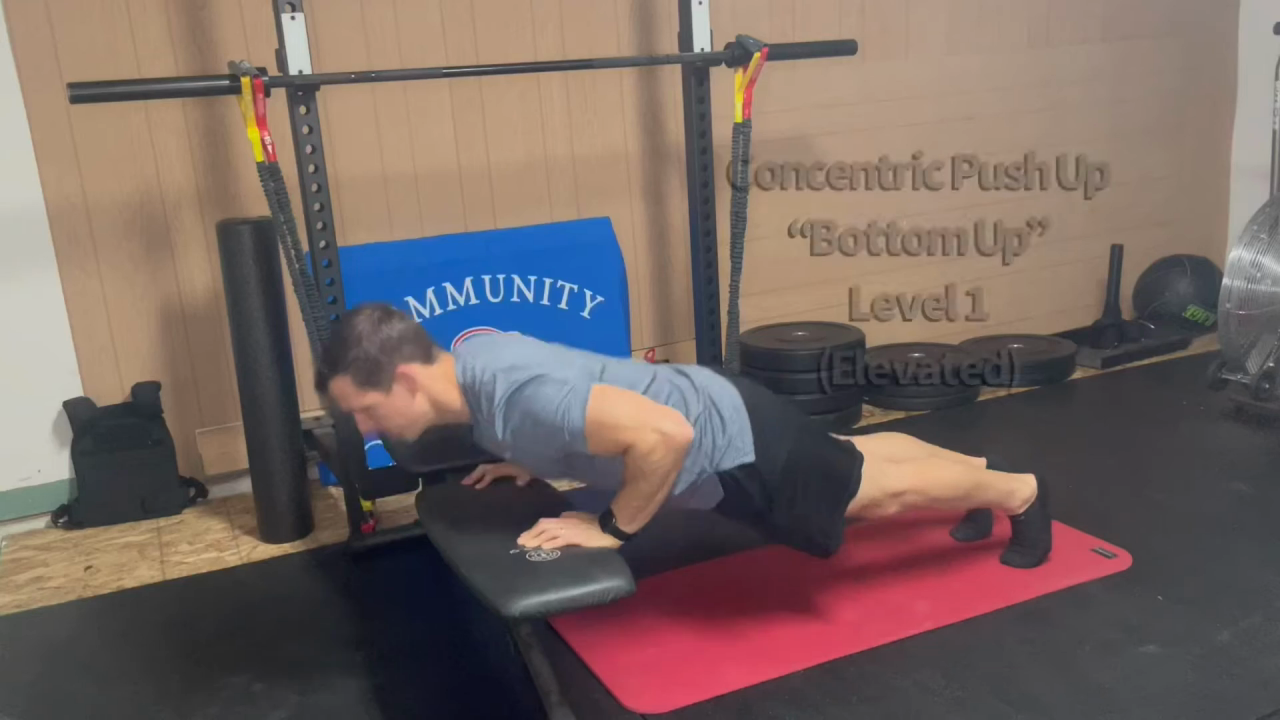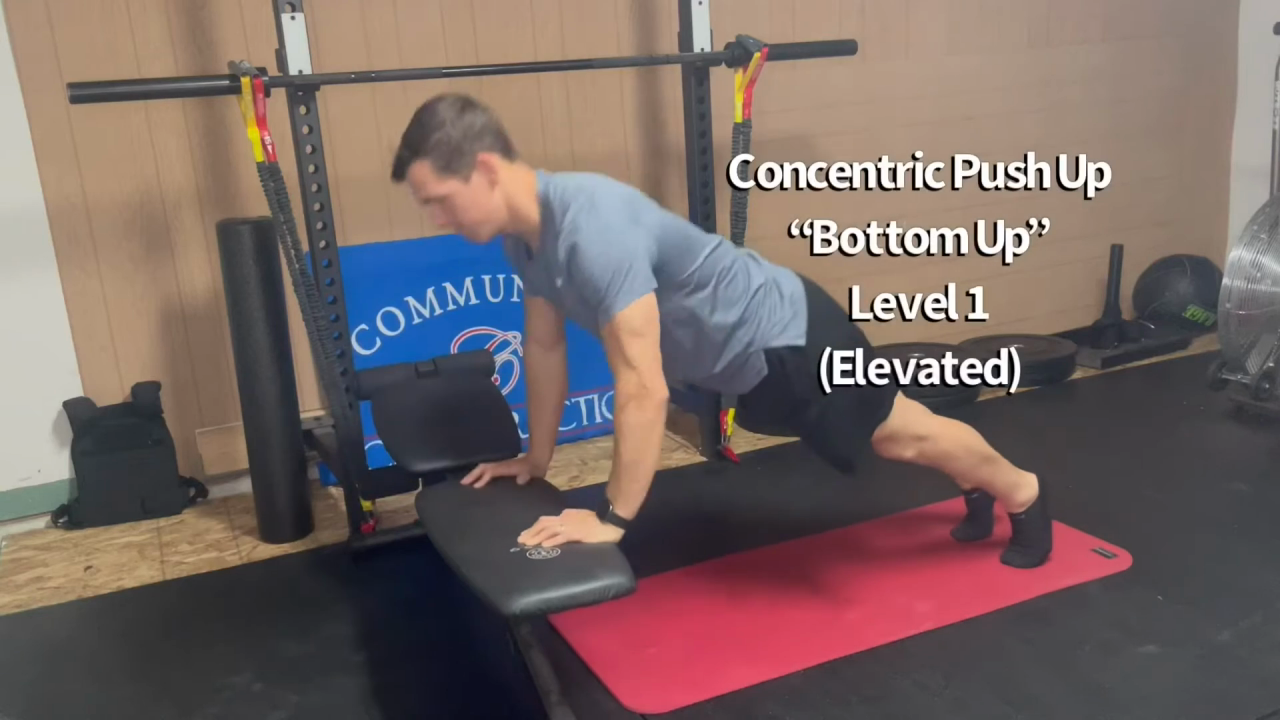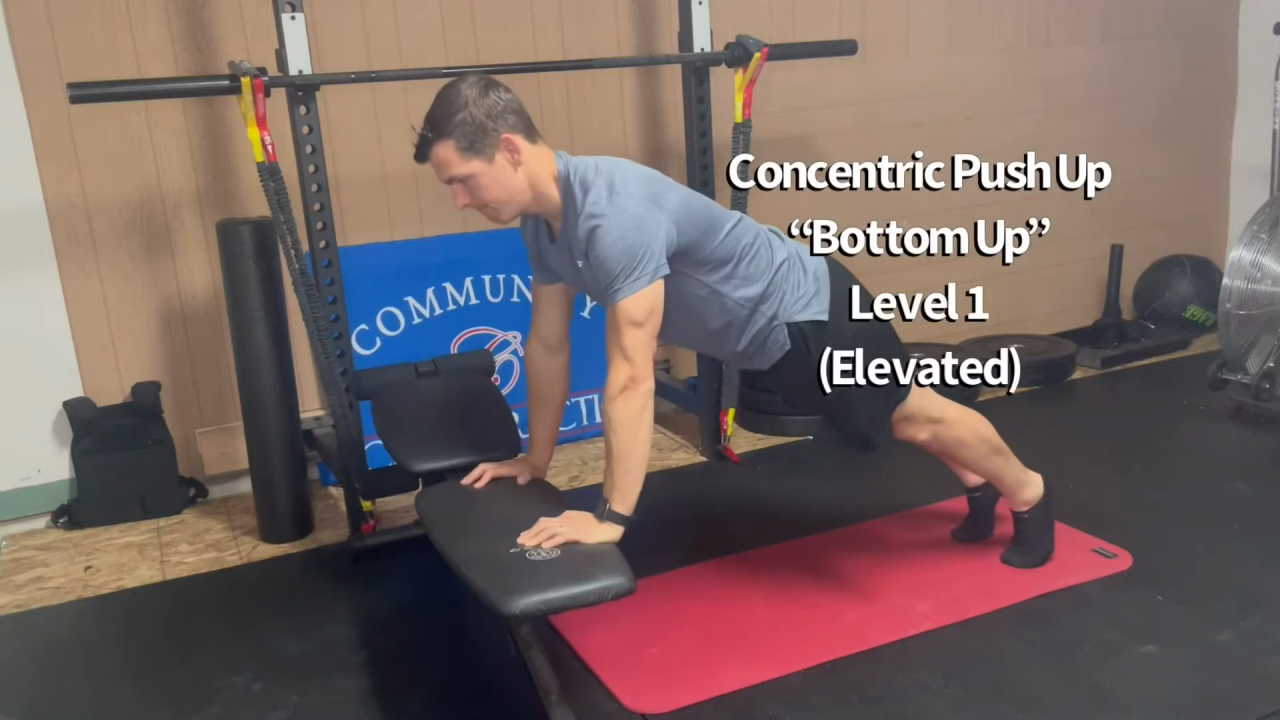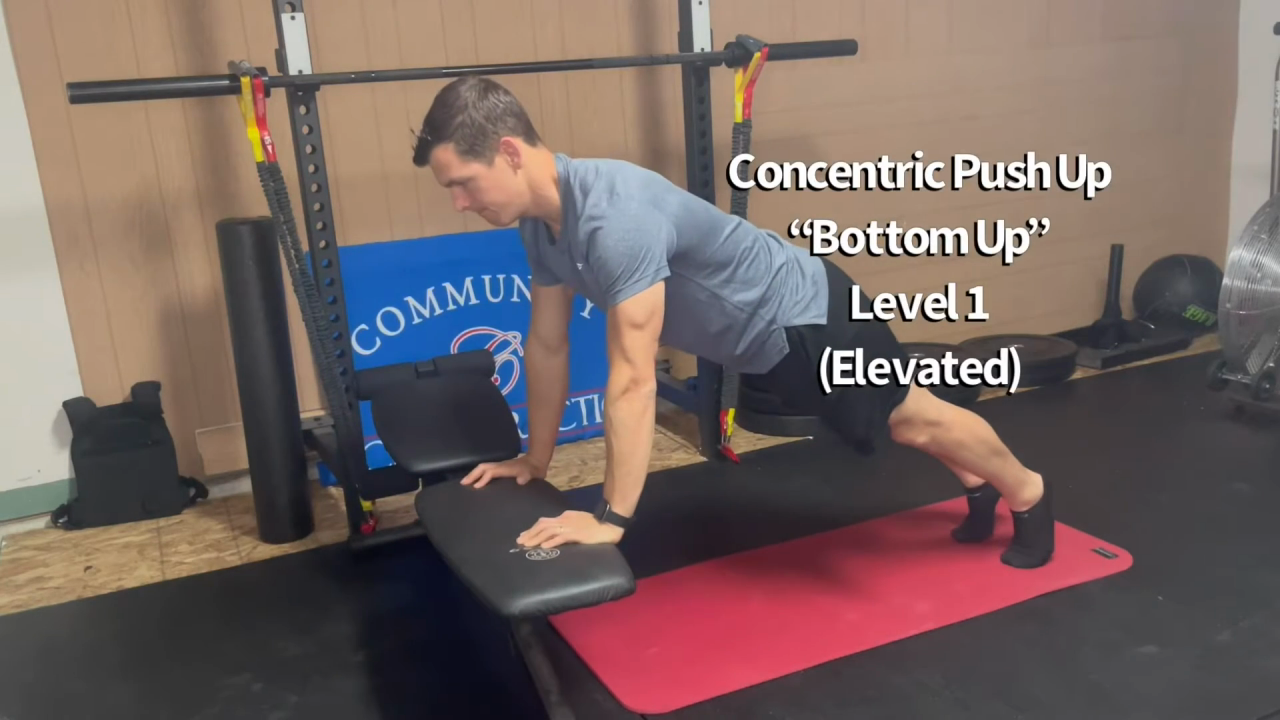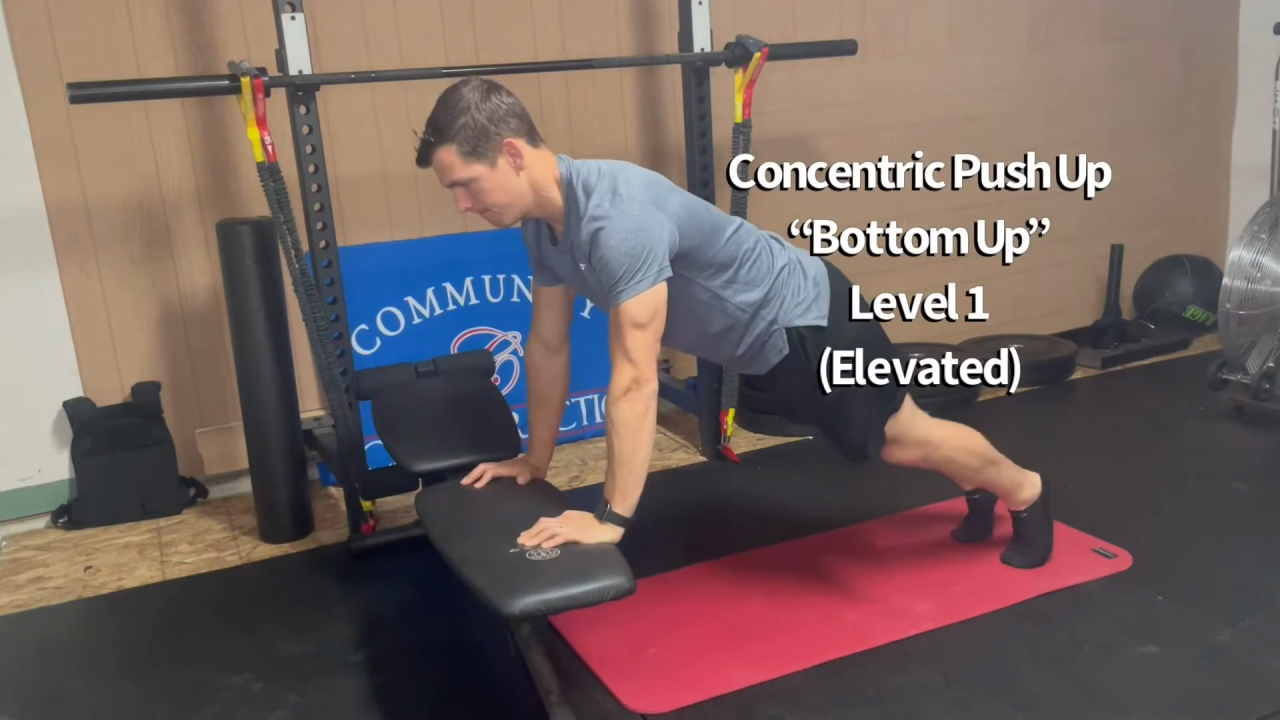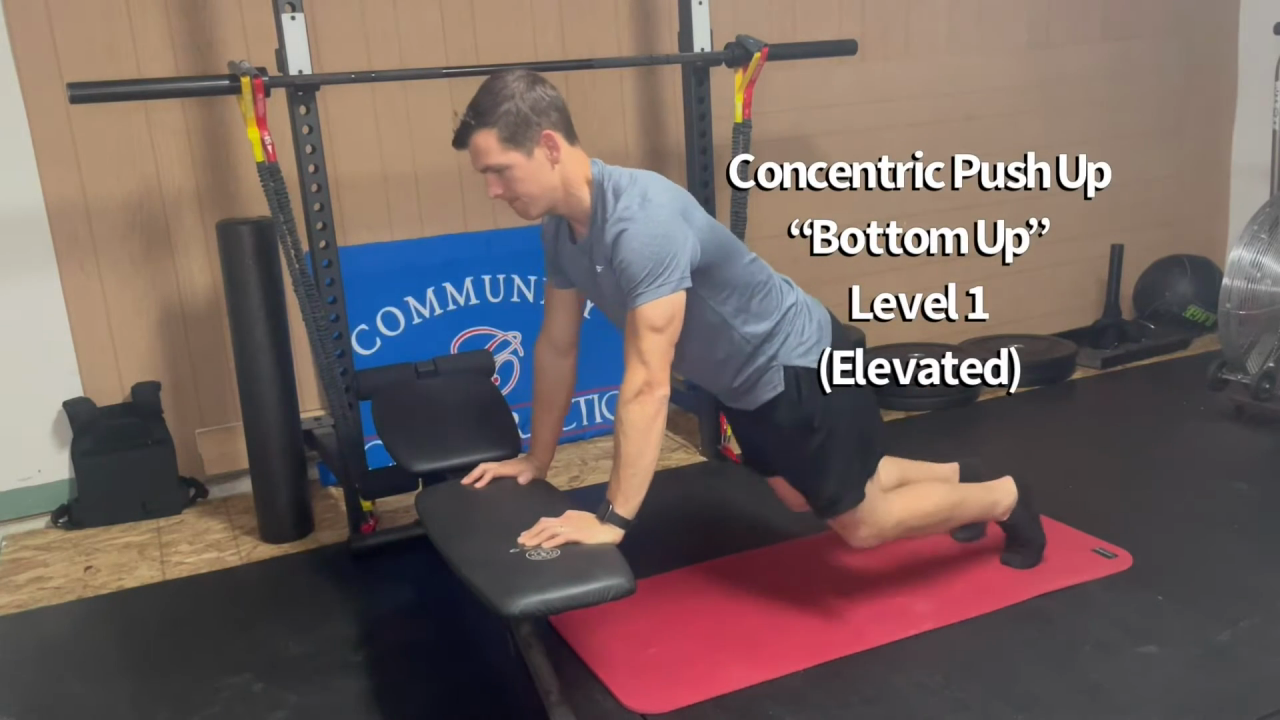
dt=0.4s
person 1, frame 1
left shoulder: (515, 399)
right shoulder: (472, 353)
left elbow: (669, 438)
left wrist: (610, 526)
right wrist: (528, 464)
left hip: (732, 446)
right hip: (713, 413)
left knee: (881, 492)
right knee: (858, 454)
left ankle: (1019, 494)
right ankle: (975, 466)
person 1, frame 2
left shoulder: (593, 233)
right shoulder: (528, 229)
left elbow: (644, 389)
right elbow: (545, 348)
left wrist: (614, 516)
right wrist: (535, 459)
left hip: (780, 333)
right hip: (749, 346)
left knee: (902, 433)
right knee: (882, 427)
left ankle: (1023, 496)
right ankle: (977, 493)
person 1, frame 3
left shoulder: (614, 215)
right shoulder: (543, 216)
left elbow: (631, 378)
right elbow: (548, 344)
left wrist: (611, 518)
right wrist: (536, 459)
left hip: (804, 310)
right hip: (764, 331)
left knee: (915, 415)
right knee: (899, 415)
left ankle: (1027, 494)
right ankle: (979, 486)
person 1, frame 4
left shoulder: (615, 218)
right shoulder: (541, 219)
left elbow: (633, 380)
right elbow: (546, 344)
left wrist: (610, 518)
right wrist: (535, 459)
left hip: (802, 313)
right hip: (763, 334)
left knee: (913, 418)
right knee: (893, 417)
left ankle: (1027, 493)
right ankle: (978, 486)
person 1, frame 5
left shoulder: (617, 218)
right shoulder: (543, 219)
left elbow: (635, 381)
right elbow: (547, 346)
left wrist: (612, 518)
right wrist: (536, 460)
left hip: (800, 317)
right hip: (760, 335)
left knee: (899, 437)
right knee: (867, 435)
left ankle: (1023, 491)
right ankle: (976, 486)
person 1, frame 6
left shoulder: (643, 222)
right shoulder: (562, 224)
left elbow: (647, 386)
right elbow: (556, 346)
left wrist: (612, 519)
right wrist: (534, 458)
left hip: (795, 364)
right hip: (745, 380)
left knee: (859, 522)
right knee: (808, 496)
left ankle: (1002, 497)
right ankle: (954, 477)
